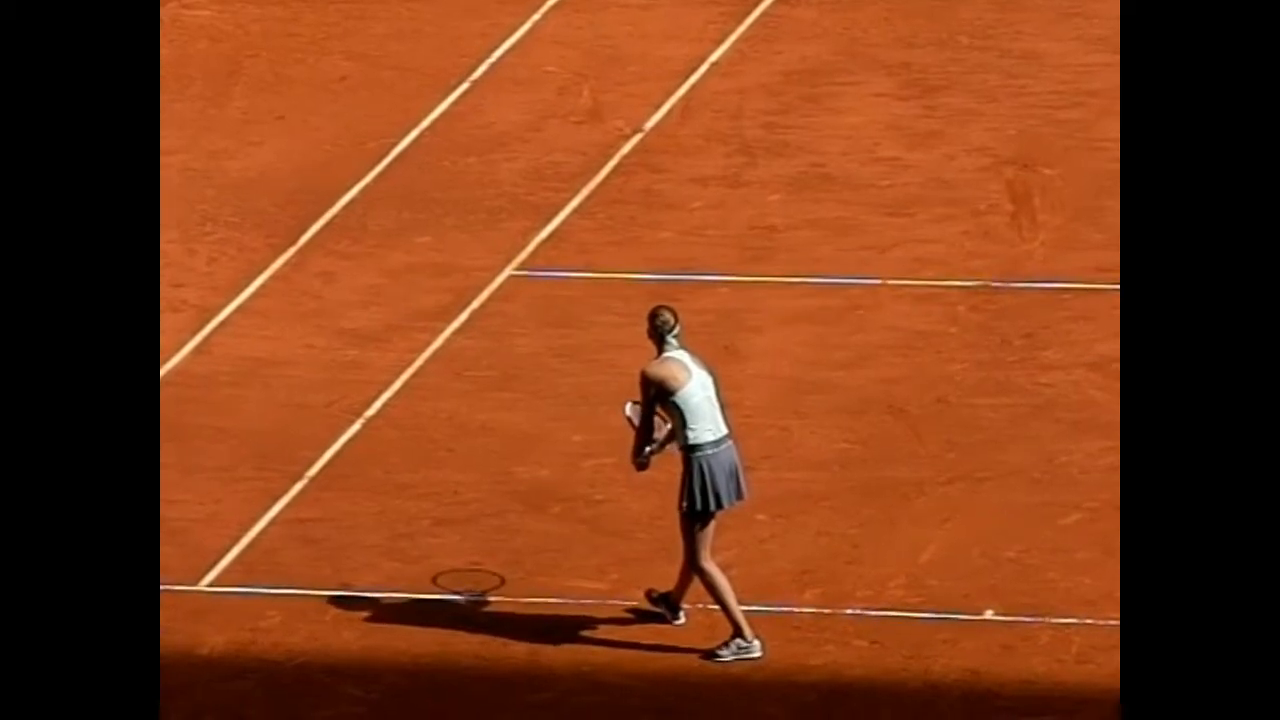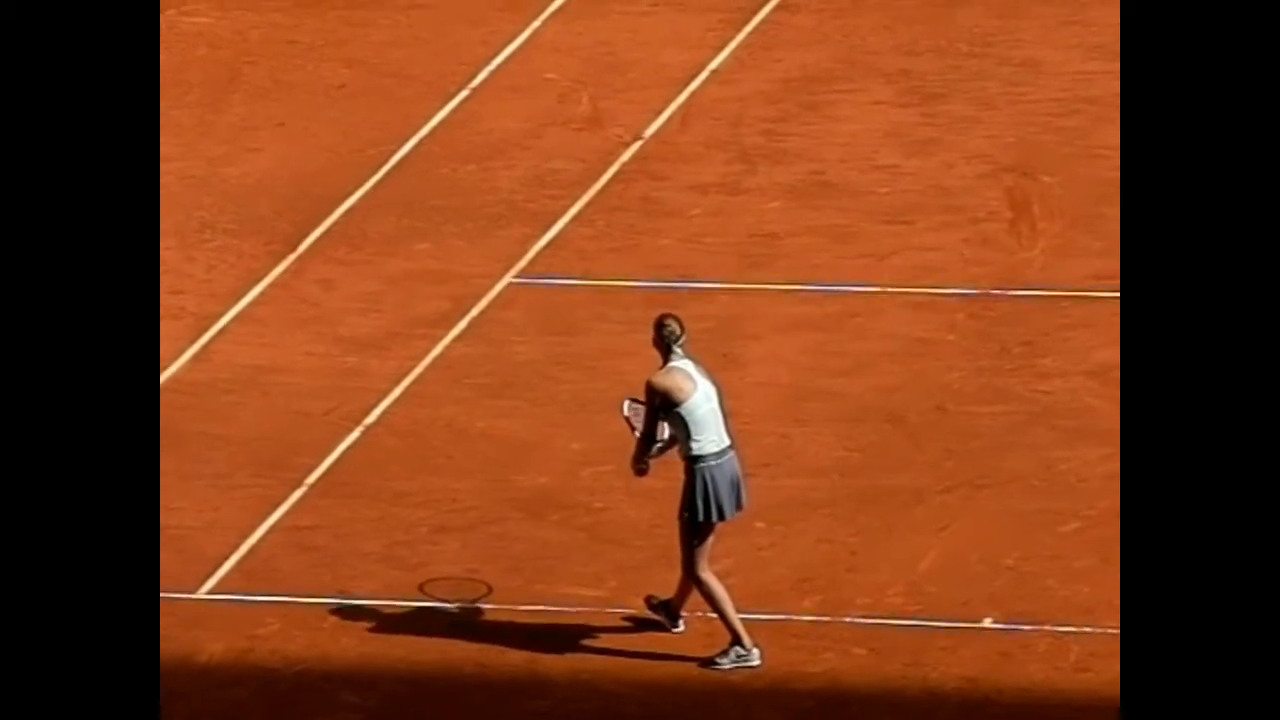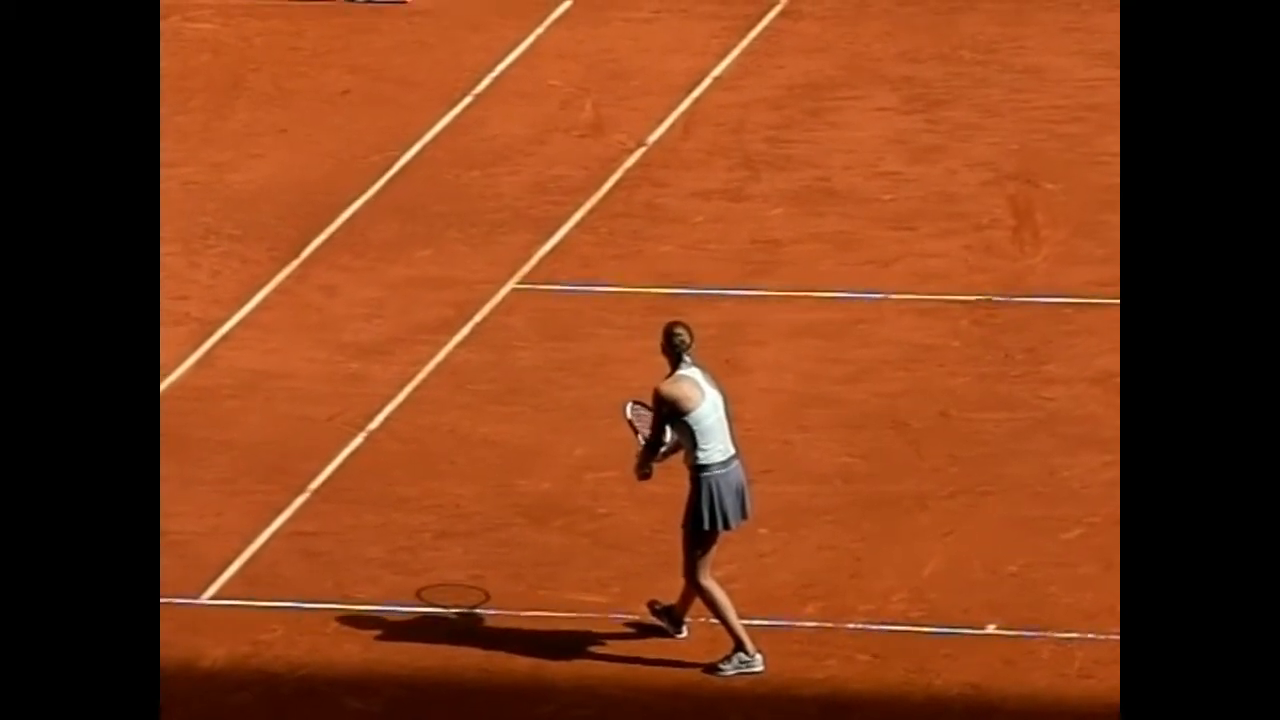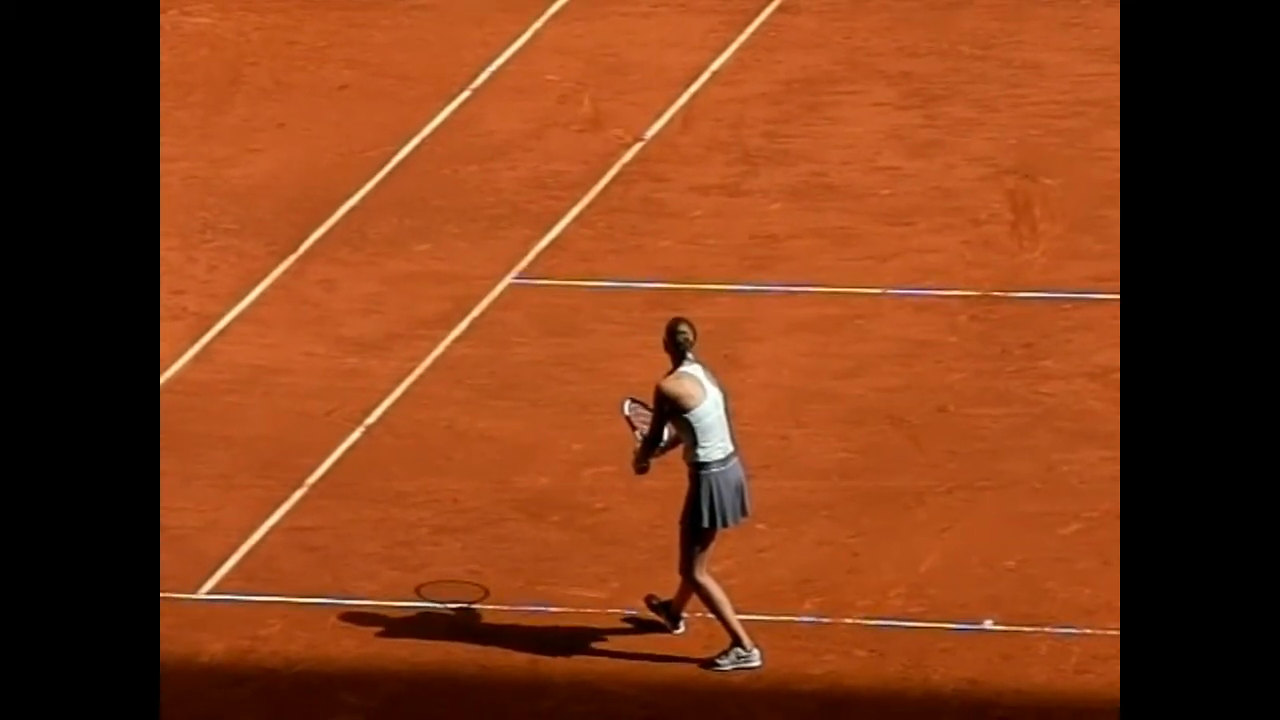
dt=1s
person 1, frame 1
left shoulder: (653, 371)
right shoulder: (693, 361)
left elbow: (646, 424)
left wrist: (638, 456)
right wrist: (658, 447)
left hip: (704, 461)
right hip: (723, 452)
left knee: (700, 559)
right knee: (693, 539)
left ankle: (745, 638)
right ankle: (673, 602)
person 1, frame 2
left shoulder: (659, 382)
right shoulder: (697, 370)
left elbow: (648, 436)
left wrist: (638, 461)
right wrist: (659, 451)
left hip: (706, 473)
right hip: (725, 463)
left knee: (697, 569)
right knee: (693, 550)
left ankle: (744, 647)
right ankle: (673, 610)
person 1, frame 3
left shoulder: (667, 390)
right shoulder: (704, 377)
left elbow: (654, 444)
left wrist: (641, 465)
right wrist: (662, 456)
left hip: (711, 481)
right hip: (730, 471)
left knee: (698, 576)
right knee: (697, 556)
left ankle: (747, 653)
right ankle: (677, 616)
person 1, frame 4
left shoulder: (669, 386)
right shoulder: (704, 373)
left elbow: (654, 439)
left wrist: (639, 459)
right wrist: (659, 452)
left hip: (710, 479)
right hip: (728, 469)
left knee: (694, 571)
right knee: (695, 553)
left ankle: (745, 648)
right ankle: (674, 611)
